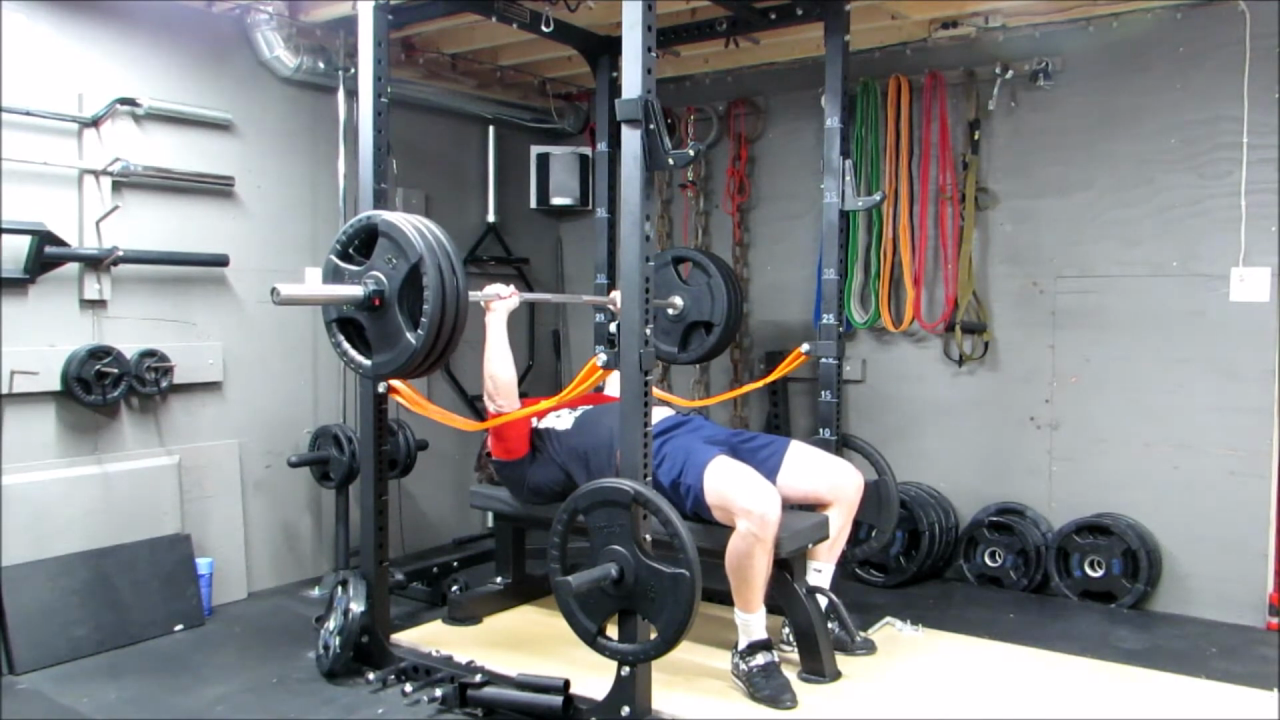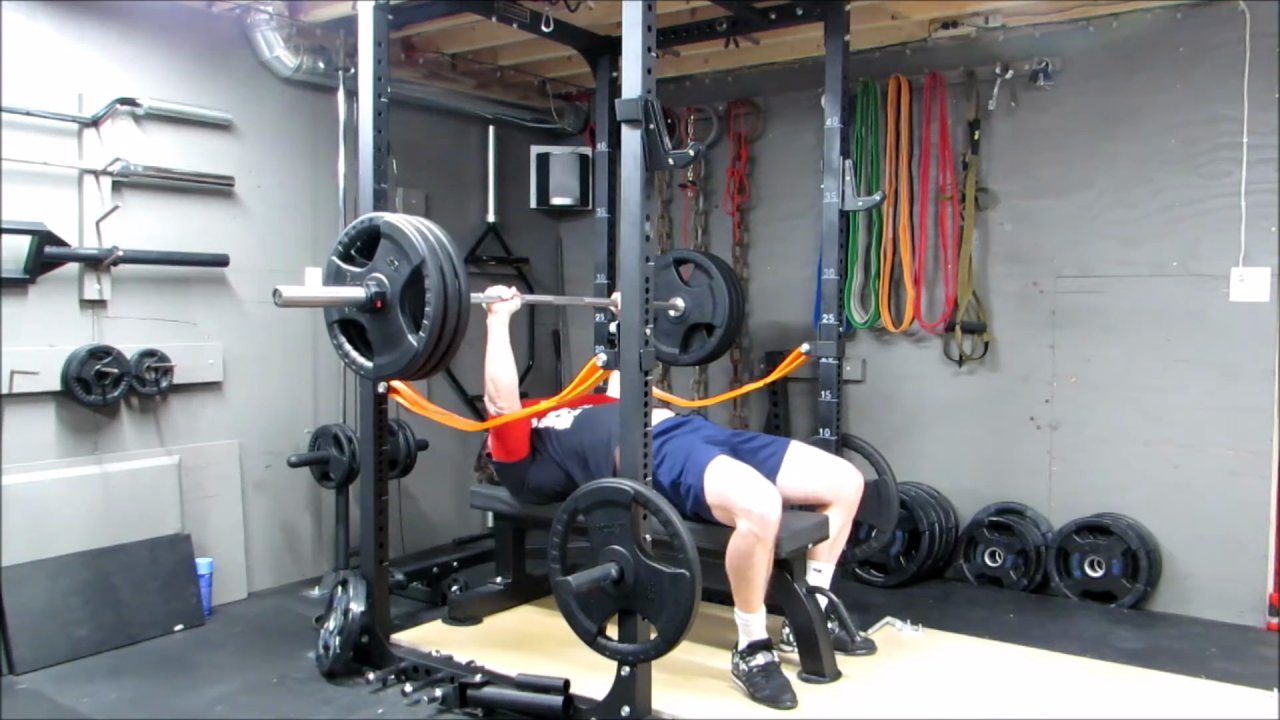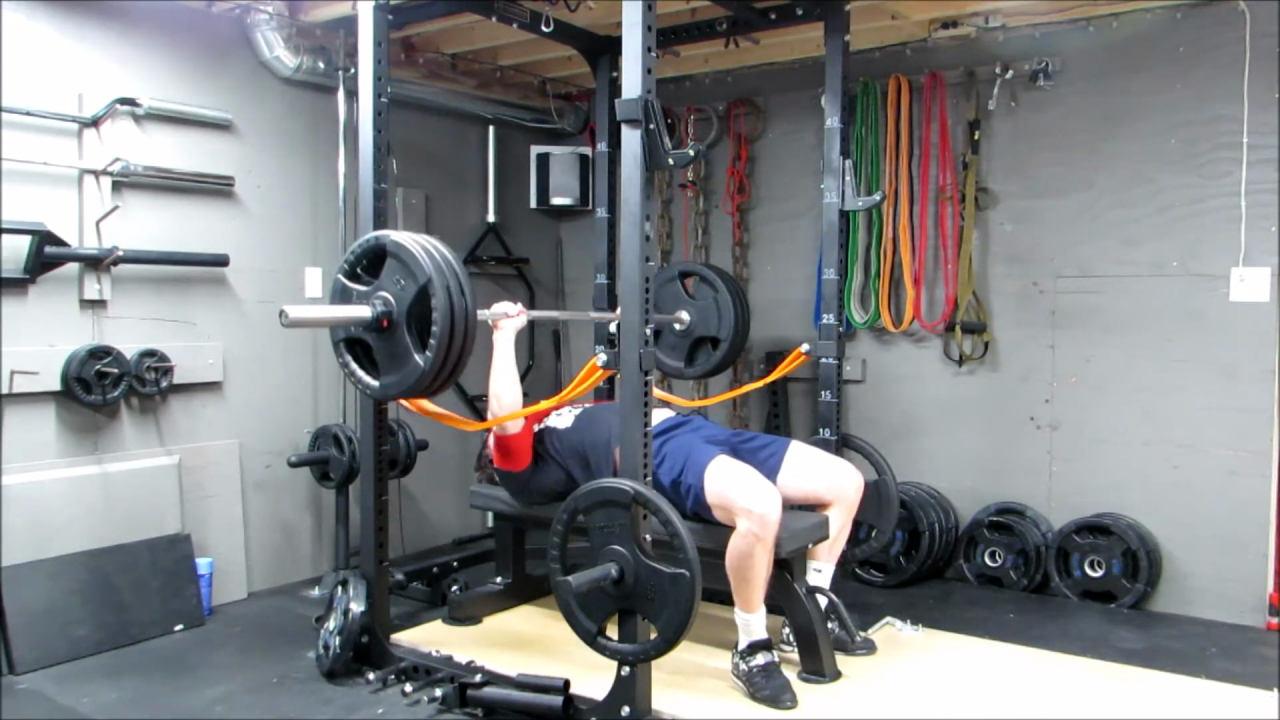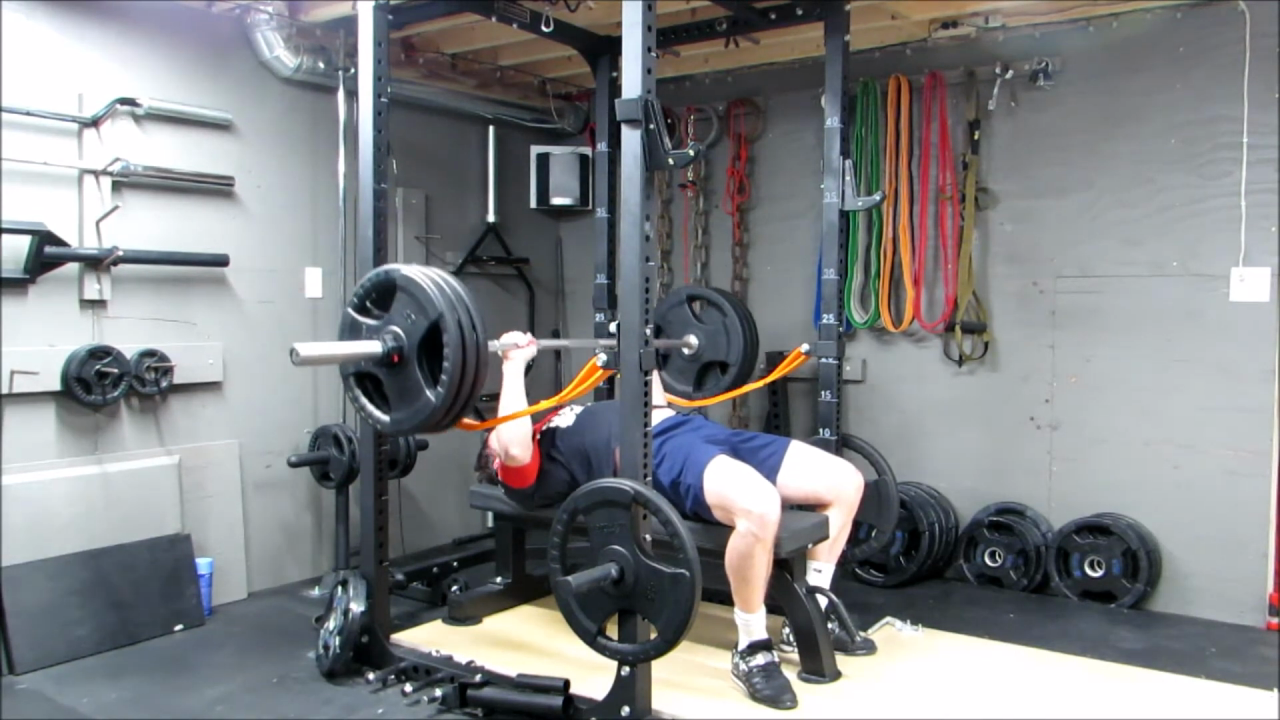
dt=0.3s
person 1, frame 1
left shoulder: (569, 416)
right shoulder: (524, 465)
left elbow: (622, 384)
right elbow: (500, 399)
right wrist: (497, 318)
left knee: (844, 482)
right knee: (757, 508)
right ankle: (751, 651)
person 1, frame 2
left shoulder: (565, 421)
right shoulder: (525, 466)
left elbow: (623, 386)
right elbow: (500, 402)
right wrist: (499, 320)
left knee: (845, 483)
right knee: (758, 508)
right ankle: (751, 651)
person 1, frame 3
left shoulder: (575, 426)
right shoulder: (527, 467)
right elbow: (506, 420)
right wrist: (504, 337)
left knee: (845, 484)
right knee: (759, 508)
right ankle: (751, 651)
person 1, frame 4
left shoulder: (572, 427)
right shoulder: (530, 470)
left elbow: (652, 409)
right elbow: (515, 450)
right wrist: (514, 366)
left knee: (845, 483)
right knee: (757, 508)
right ankle: (752, 652)
